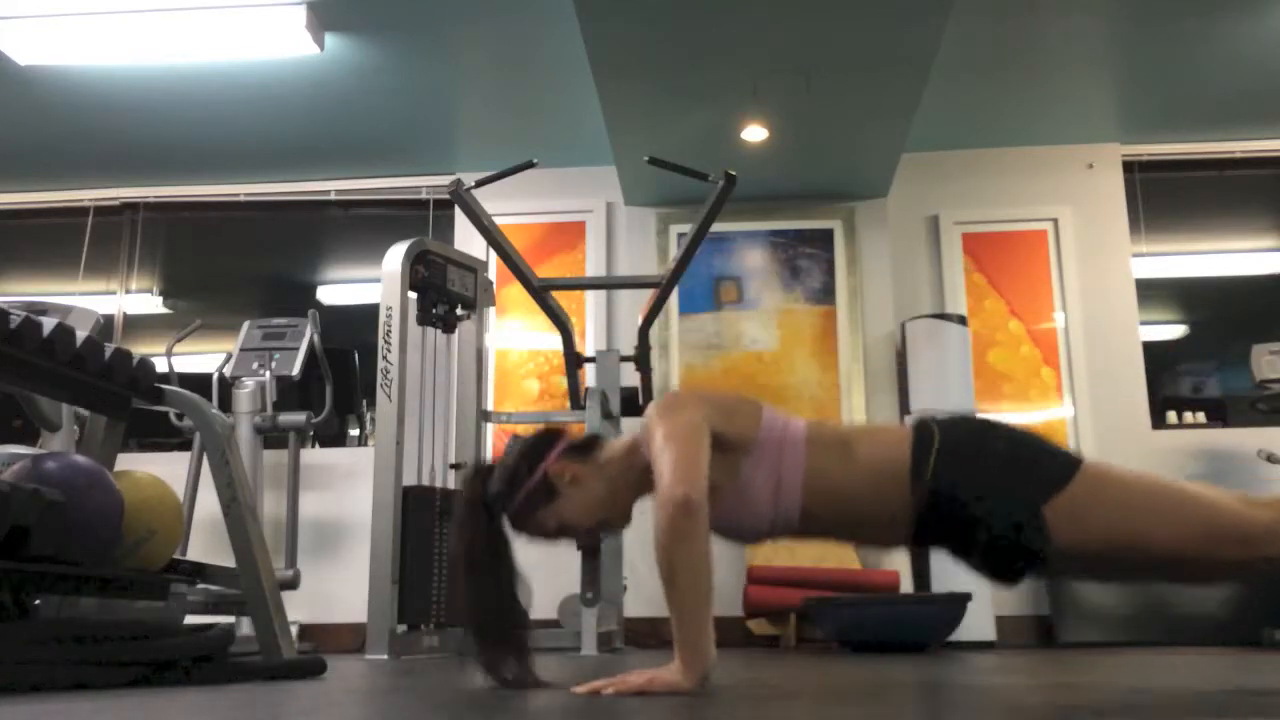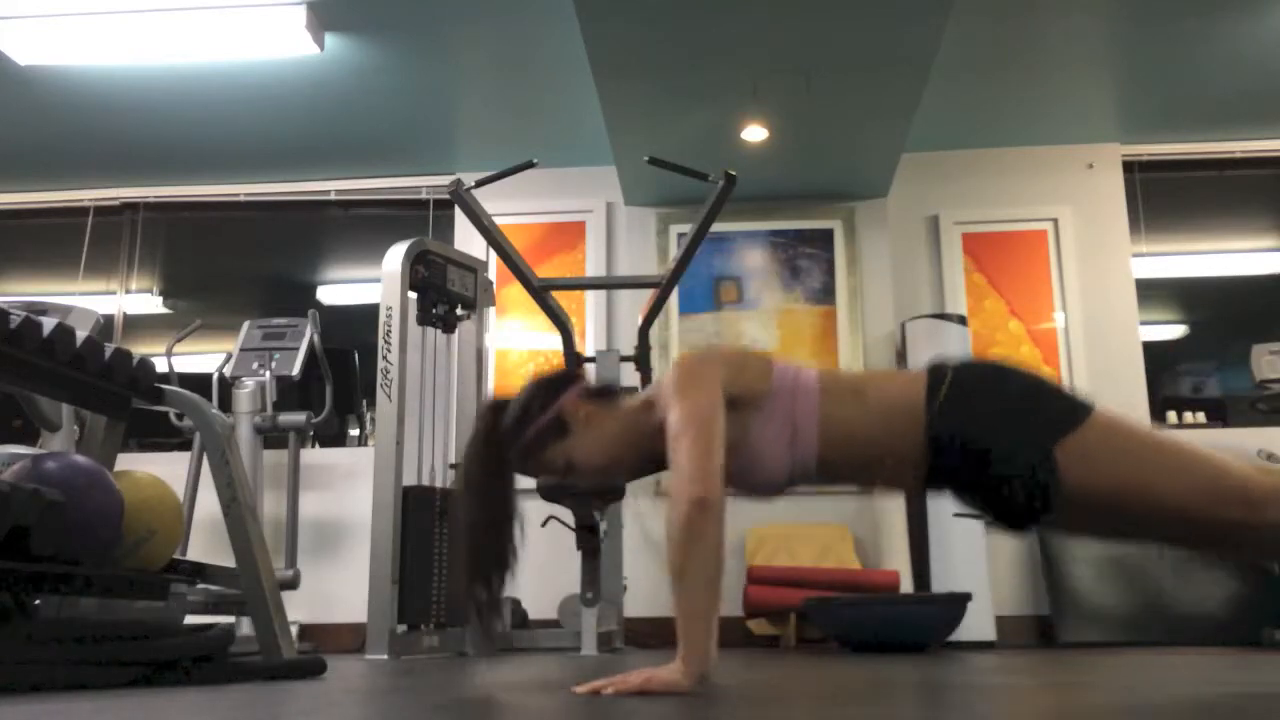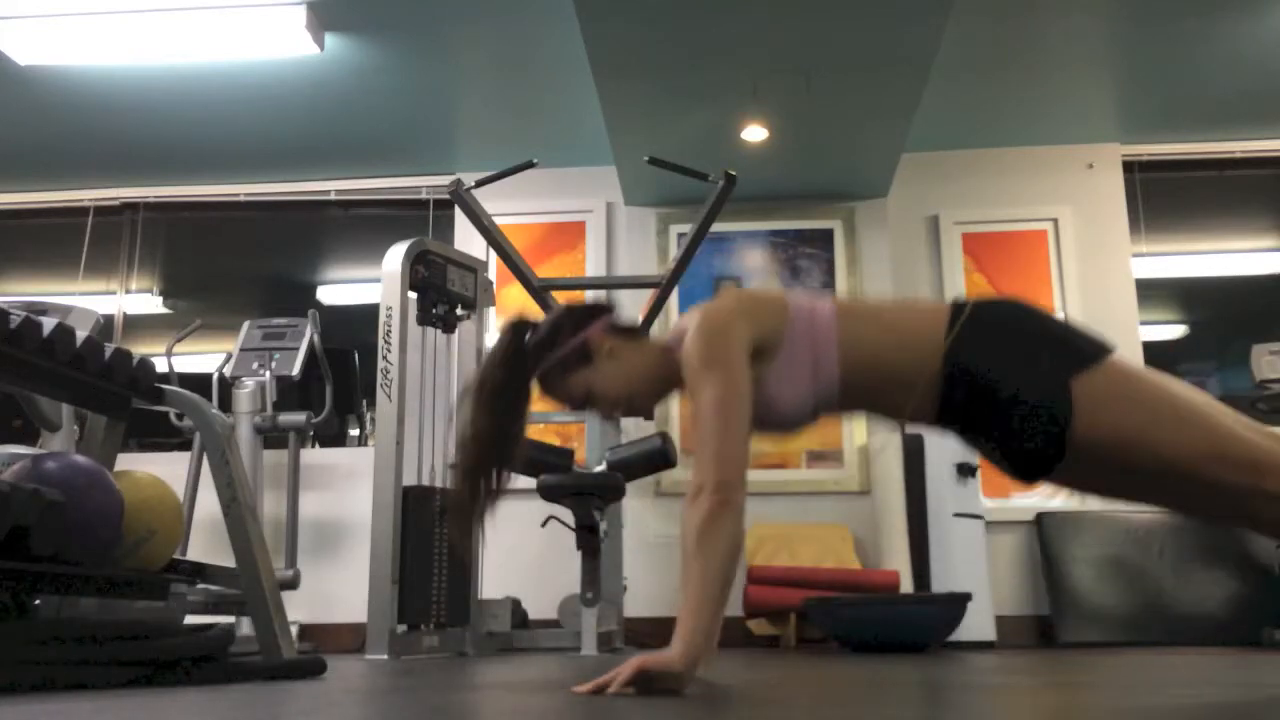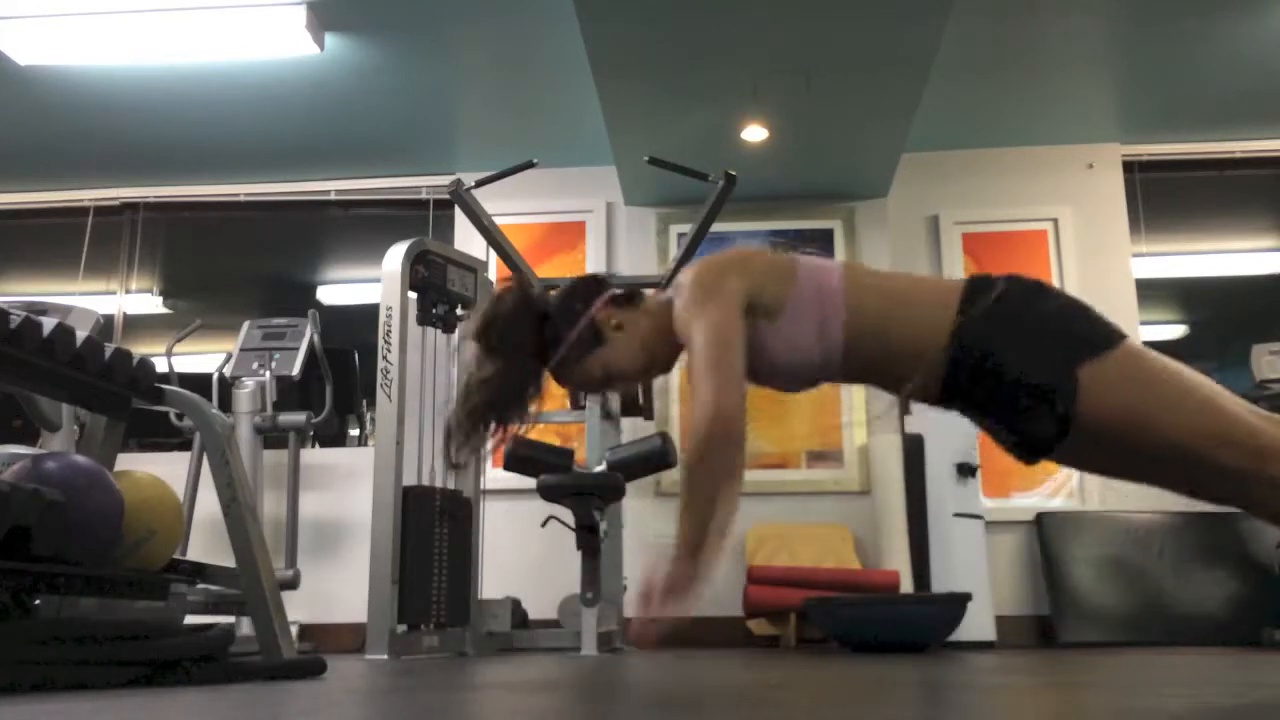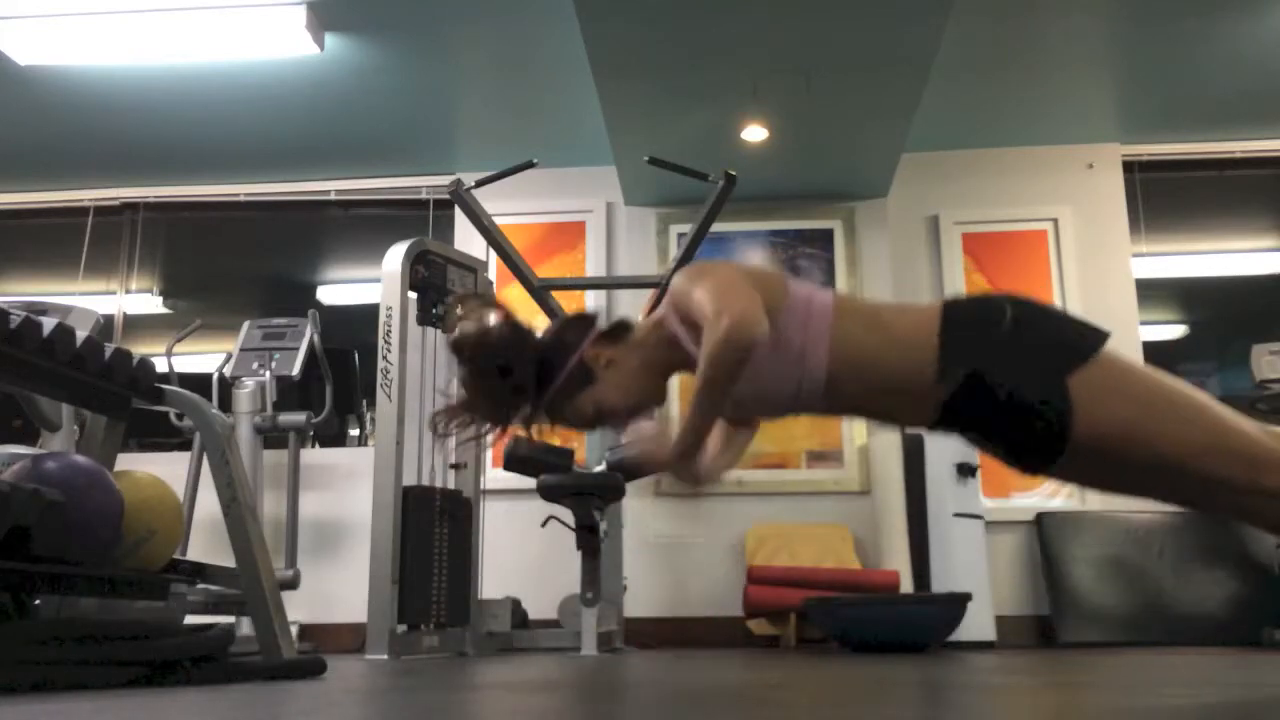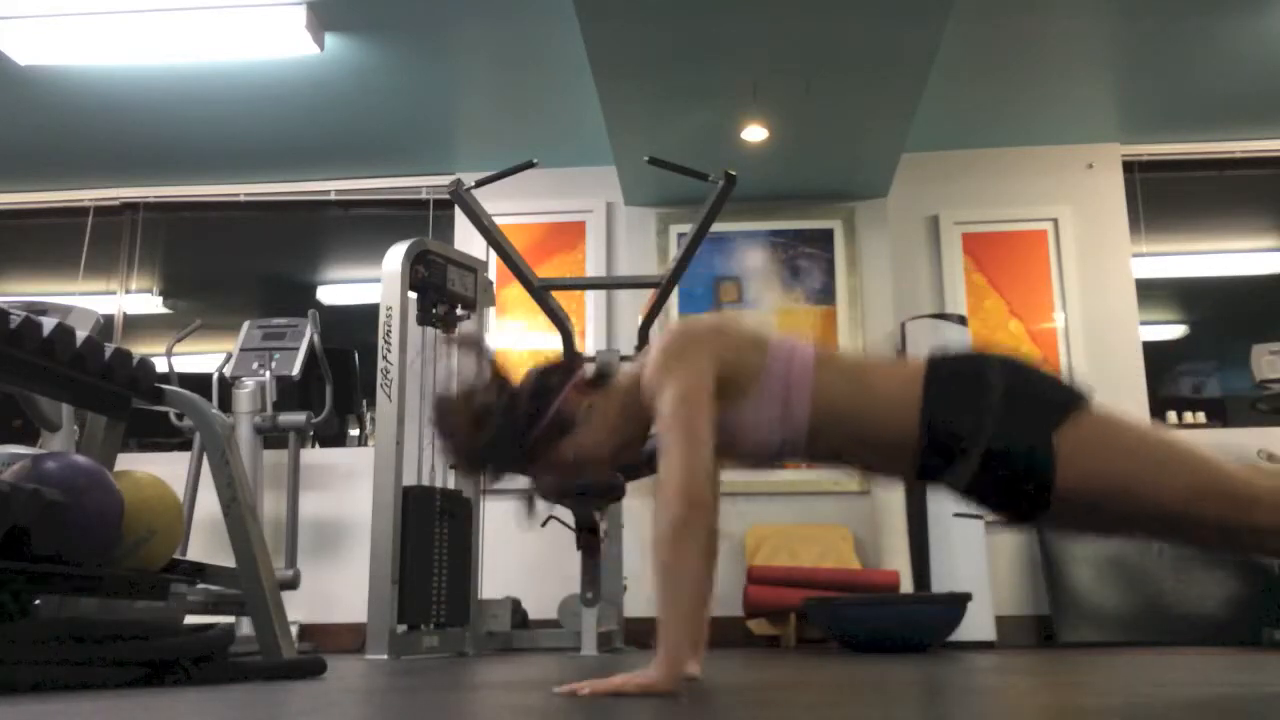
dt=0.1s
person 1, frame 1
left shoulder: (672, 420)
right shoulder: (650, 468)
left elbow: (681, 509)
right elbow: (687, 521)
left wrist: (687, 664)
right wrist: (691, 655)
left hip: (976, 478)
right hip: (956, 499)
person 1, frame 2
left shoulder: (687, 385)
right shoulder: (664, 432)
left elbow: (698, 504)
right elbow: (699, 522)
left wrist: (689, 662)
right wrist: (694, 653)
left hip: (986, 426)
right hip: (962, 442)
person 1, frame 3
left shoulder: (709, 335)
right shoulder: (697, 366)
left elbow: (722, 492)
right elbow: (719, 492)
left wrist: (689, 649)
right wrist: (694, 642)
left hip: (1004, 367)
right hip: (978, 391)
person 1, frame 4
left shoulder: (706, 288)
right shoulder: (703, 328)
left elbow: (716, 426)
right elbow: (721, 449)
left wrist: (679, 571)
right wrist: (689, 568)
left hip: (1016, 340)
right hip: (991, 364)
person 1, frame 5
left shoulder: (695, 295)
right shoulder: (696, 349)
left elbow: (741, 334)
right elbow: (738, 414)
left wrist: (685, 444)
left hip: (1002, 354)
right hip: (980, 388)
person 1, frame 6
left shoulder: (673, 358)
right shoulder: (667, 411)
left elbow: (691, 479)
right elbow: (694, 499)
left wrist: (667, 662)
right wrist: (688, 642)
left hip: (979, 419)
right hip: (964, 438)
